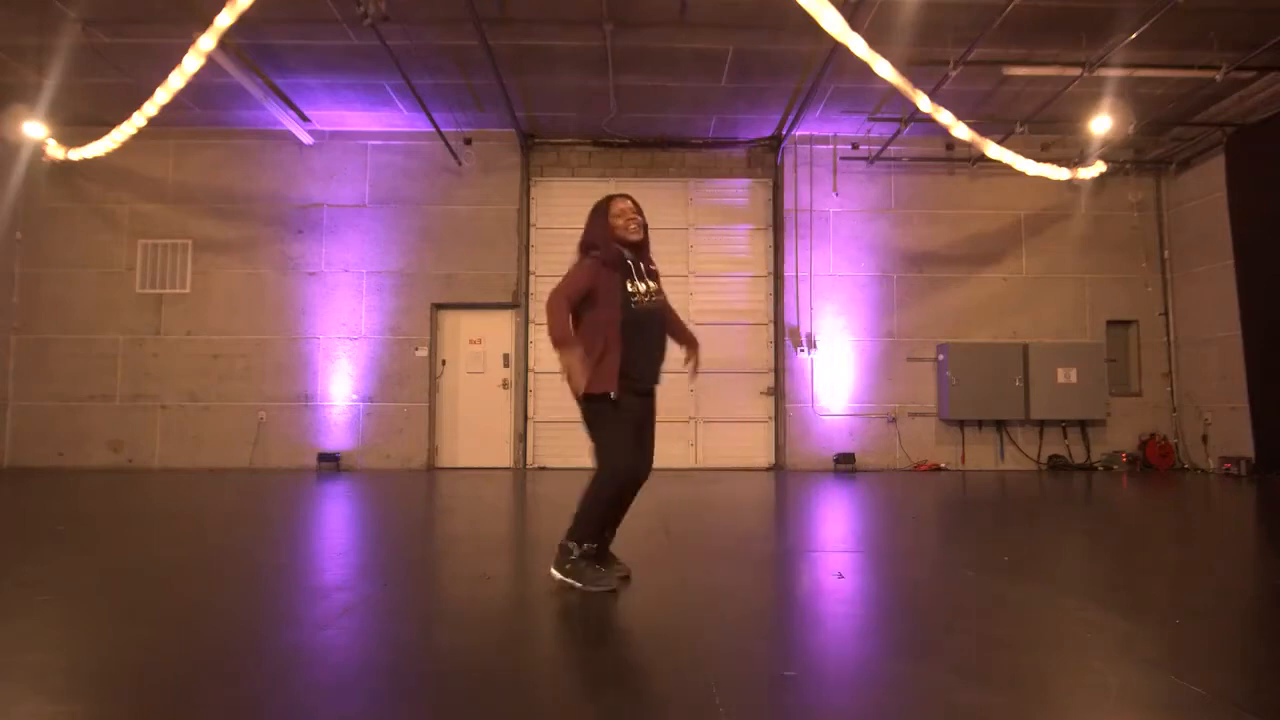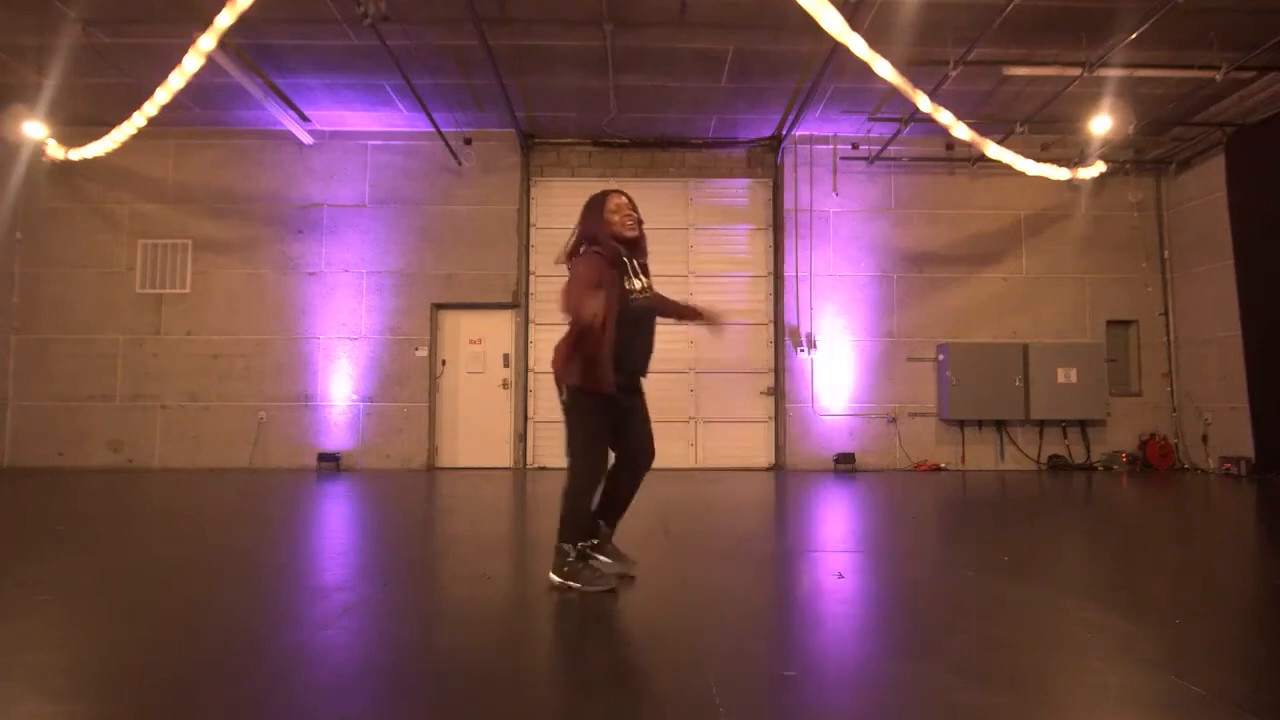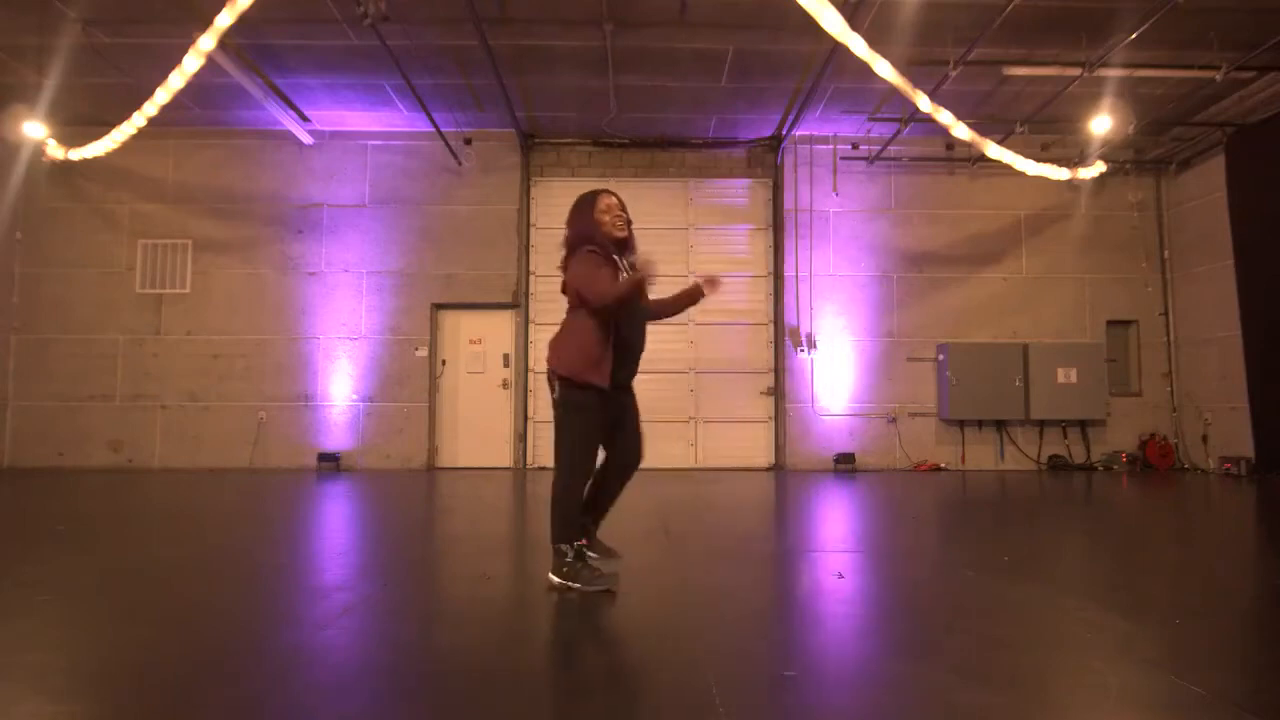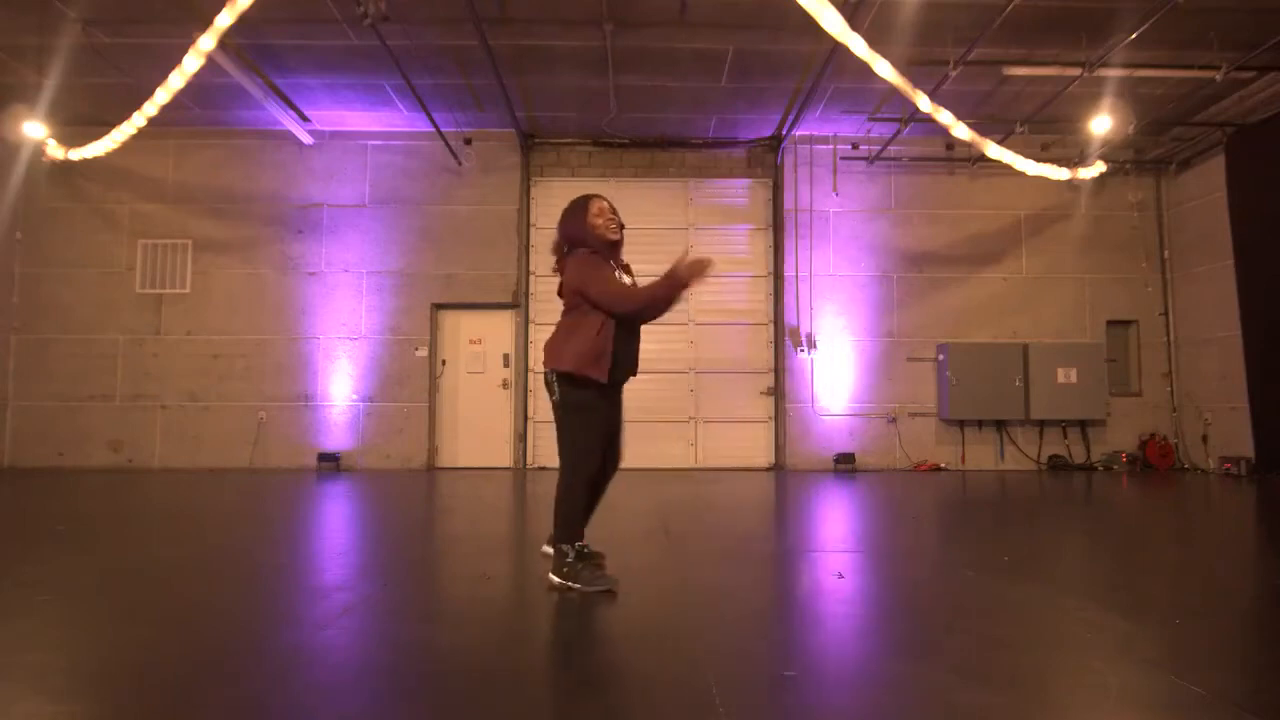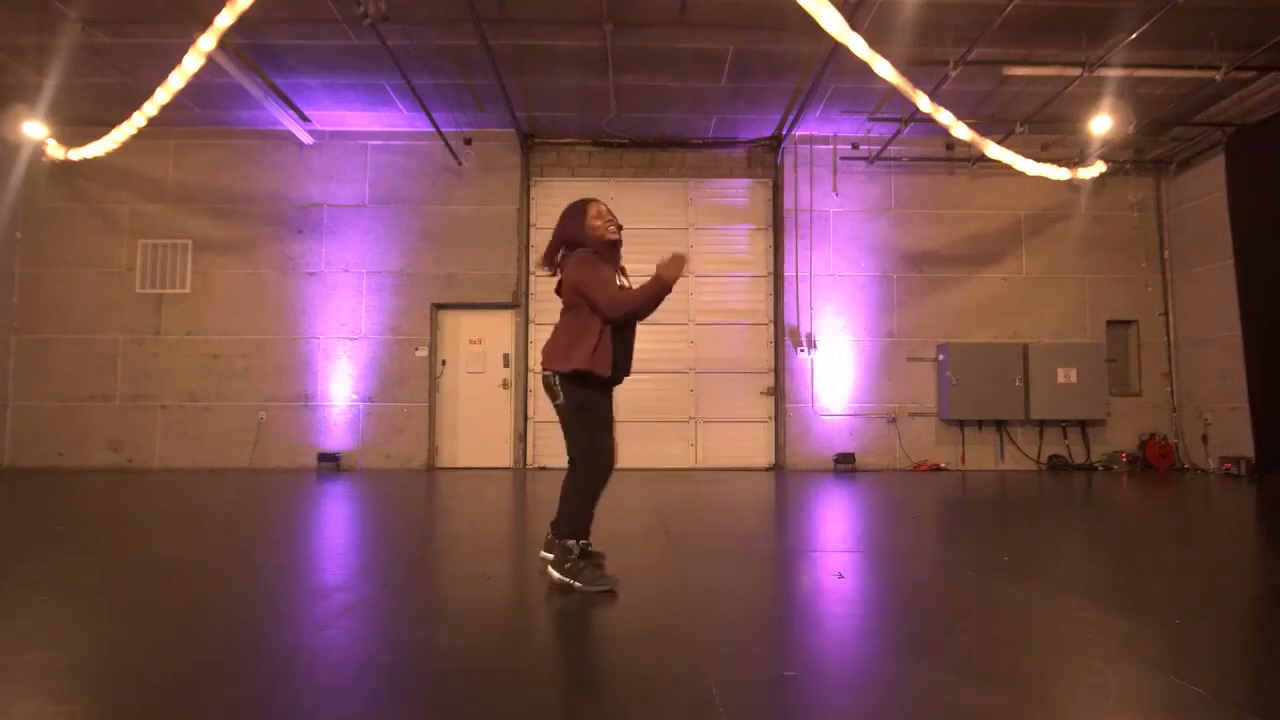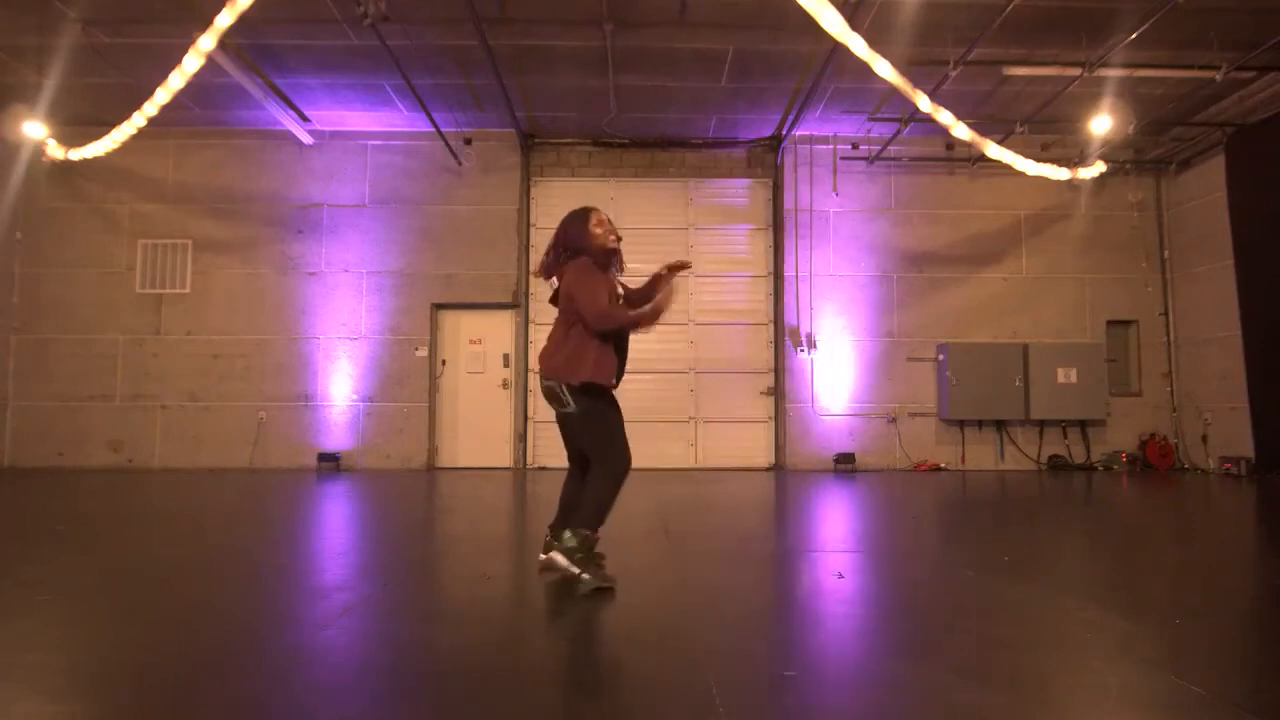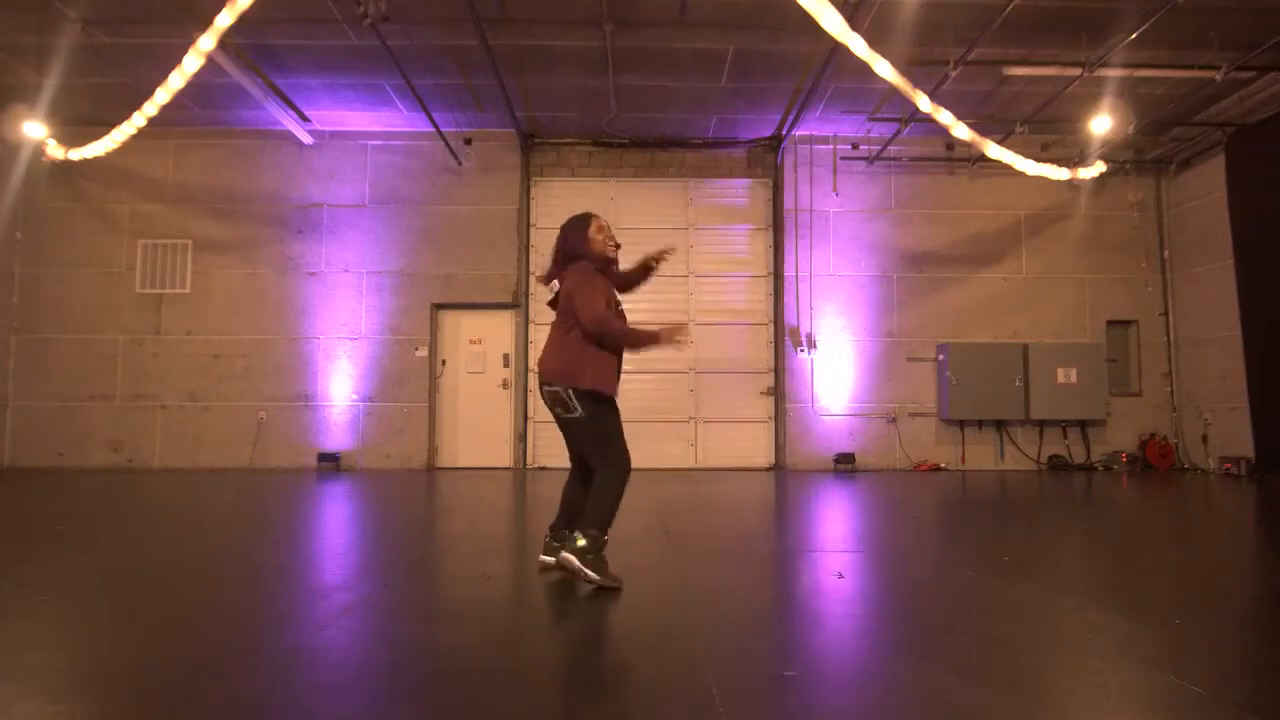
dt=0.1s
person 1, frame 1
left shoulder: (644, 268)
right shoulder: (596, 266)
left elbow: (661, 311)
right elbow: (557, 302)
left wrist: (688, 340)
right wrist: (570, 350)
left hip: (638, 386)
right hip: (606, 384)
left knee: (637, 468)
right knee: (619, 468)
left ankle: (596, 549)
right ankle: (572, 557)
person 1, frame 2
left shoulder: (635, 264)
right shoulder: (594, 261)
left elbow: (653, 303)
right elbow: (575, 297)
left wrist: (695, 313)
right wrist: (588, 306)
left hip: (624, 379)
right hip: (587, 378)
left knee: (639, 457)
right knee: (587, 466)
left ankle: (597, 537)
right ankle: (569, 560)
person 1, frame 3
left shoulder: (620, 261)
right shoulder: (588, 261)
left elbow: (642, 310)
right elbow: (608, 298)
left wrist: (692, 295)
right wrist: (634, 280)
left hip: (611, 378)
right hip: (579, 376)
left knee: (627, 454)
right knee: (576, 463)
left ankle: (583, 533)
right ankle: (566, 561)
person 1, frame 4
left shoulder: (610, 264)
right shoulder: (584, 263)
left elbow: (640, 311)
right elbow: (624, 302)
left wrist: (677, 281)
right wrist: (675, 278)
left hip: (603, 378)
right hip: (576, 376)
left knee: (605, 462)
right knee: (580, 465)
left ankle: (563, 538)
right ankle: (567, 561)
person 1, frame 5
left shoulder: (603, 265)
right shoulder: (584, 262)
left elbow: (629, 302)
right elbow: (620, 306)
left wrist: (664, 277)
right wrist: (664, 280)
left hip: (588, 377)
right hip: (575, 375)
left knee: (588, 461)
right knee: (595, 460)
left ankle: (561, 541)
right ankle: (567, 557)
person 1, frame 6
left shoulder: (598, 273)
right shoulder: (581, 271)
left elbow: (629, 302)
right elbow: (604, 319)
left wrist: (661, 277)
right wrist: (656, 309)
left hip: (582, 382)
right hip: (576, 382)
left knee: (585, 464)
right knee: (613, 462)
left ankle: (559, 542)
right ankle: (577, 544)
person 1, frame 7
left shoulder: (595, 278)
right shoulder: (583, 276)
left elbow: (623, 282)
right elbow: (599, 324)
left wrist: (649, 263)
right wrist: (655, 336)
left hip: (574, 385)
right hip: (576, 385)
left knee: (589, 466)
right knee: (615, 464)
left ankle: (558, 542)
right ankle: (587, 544)
